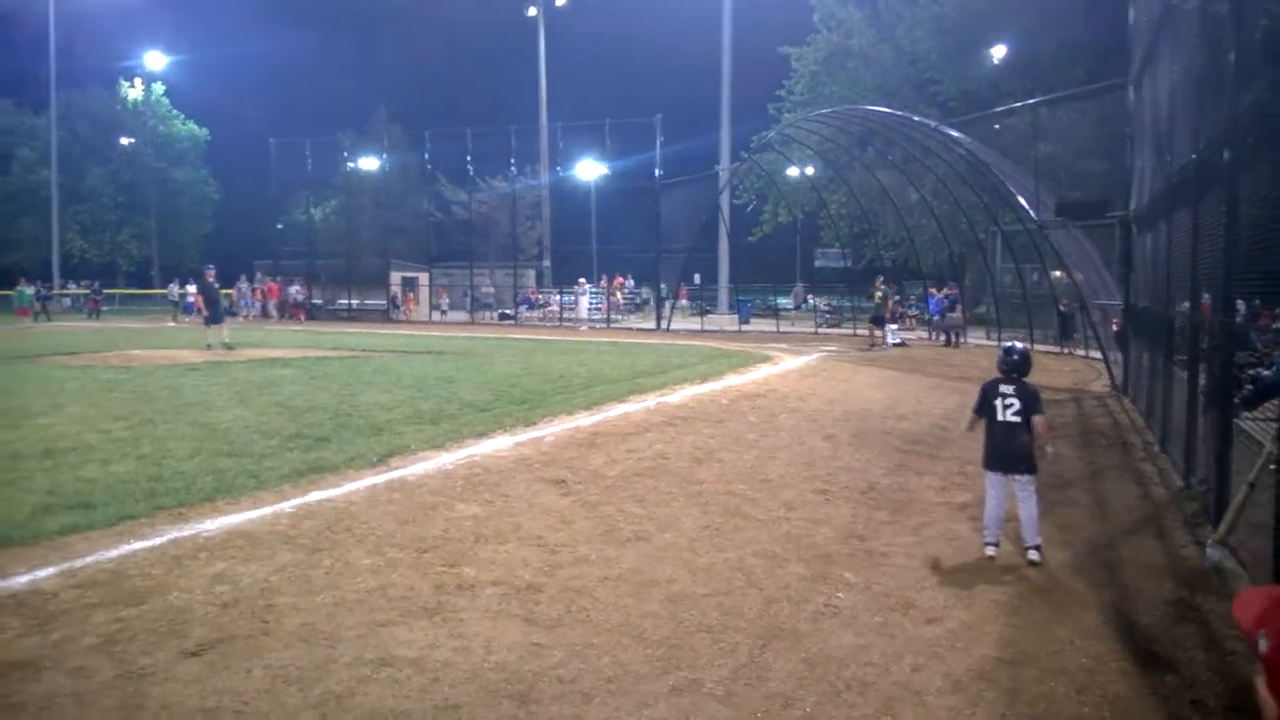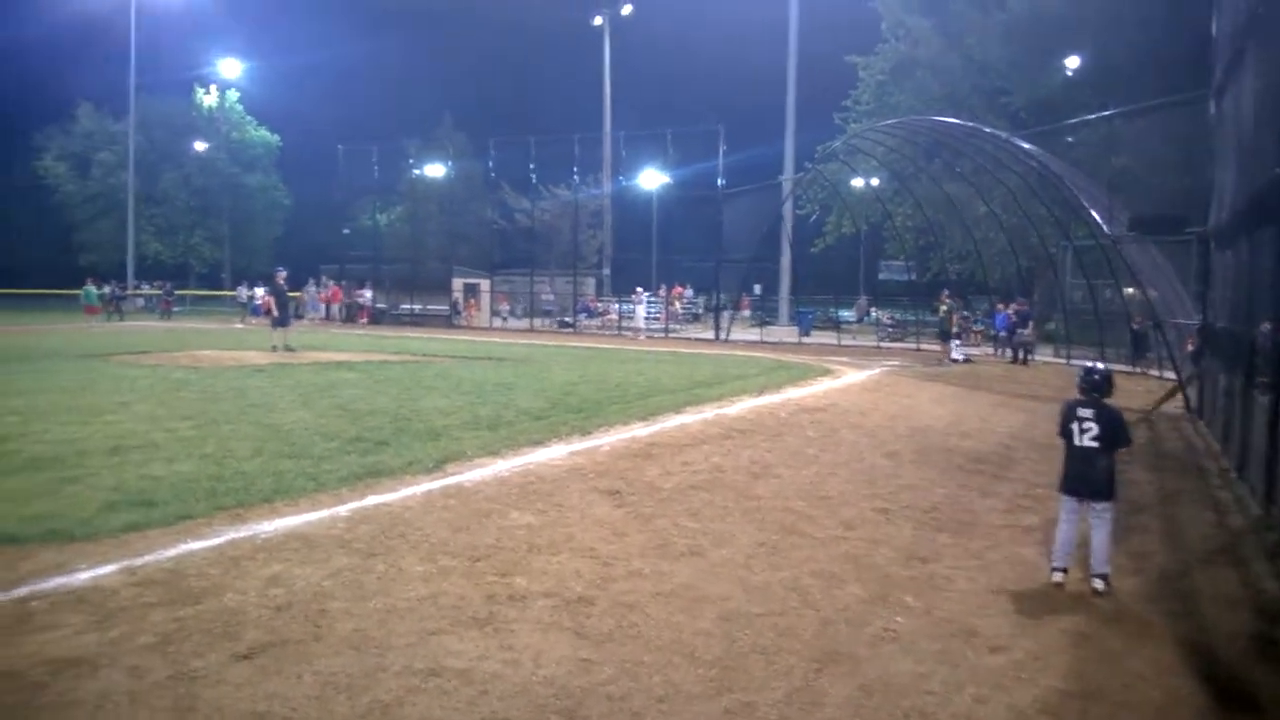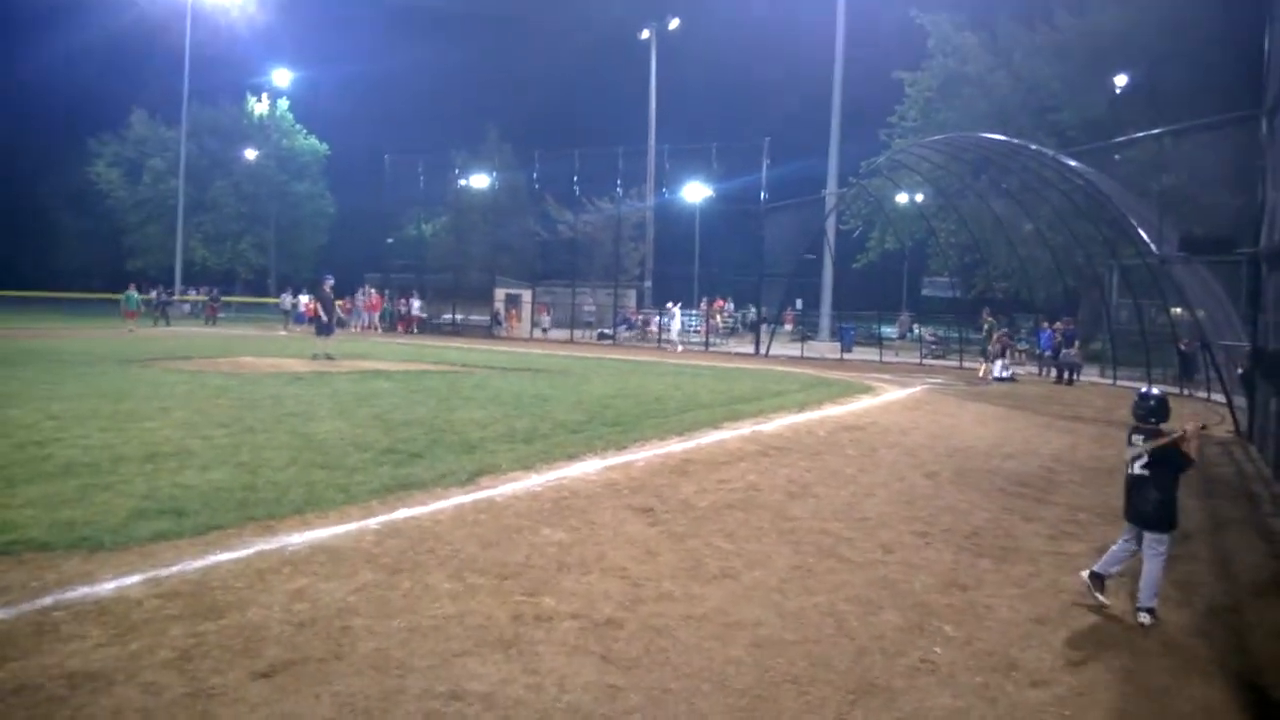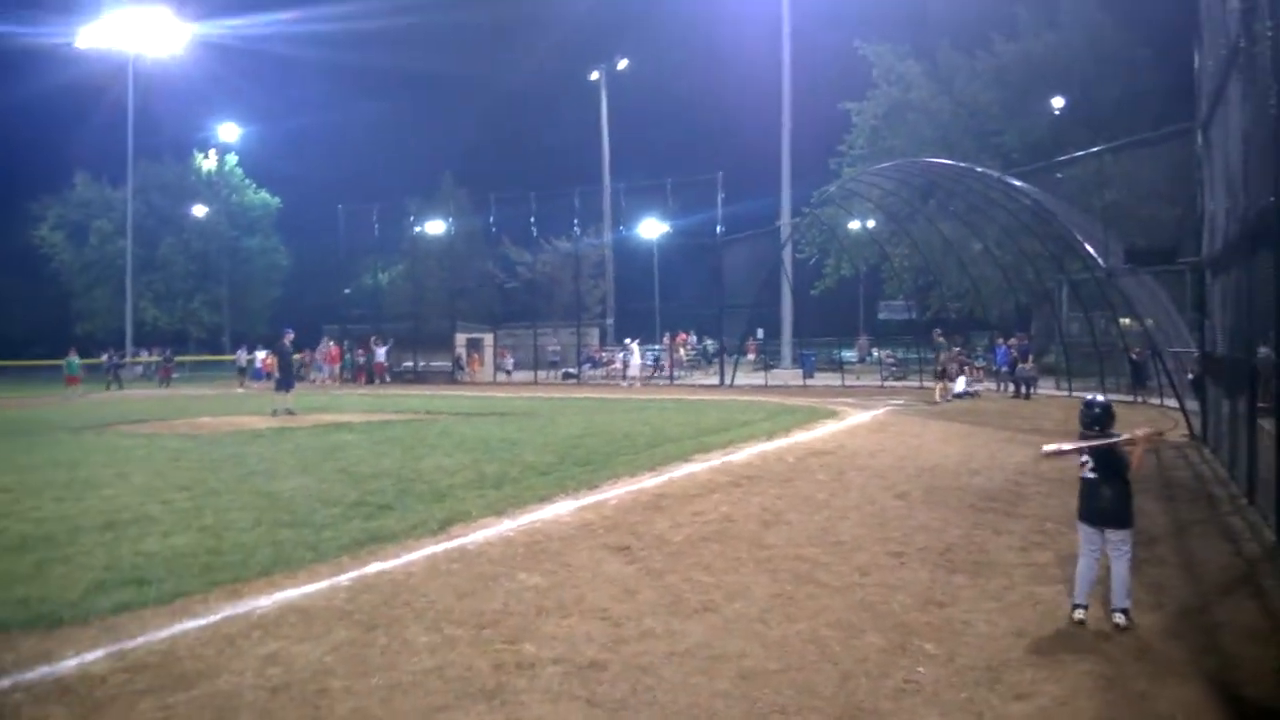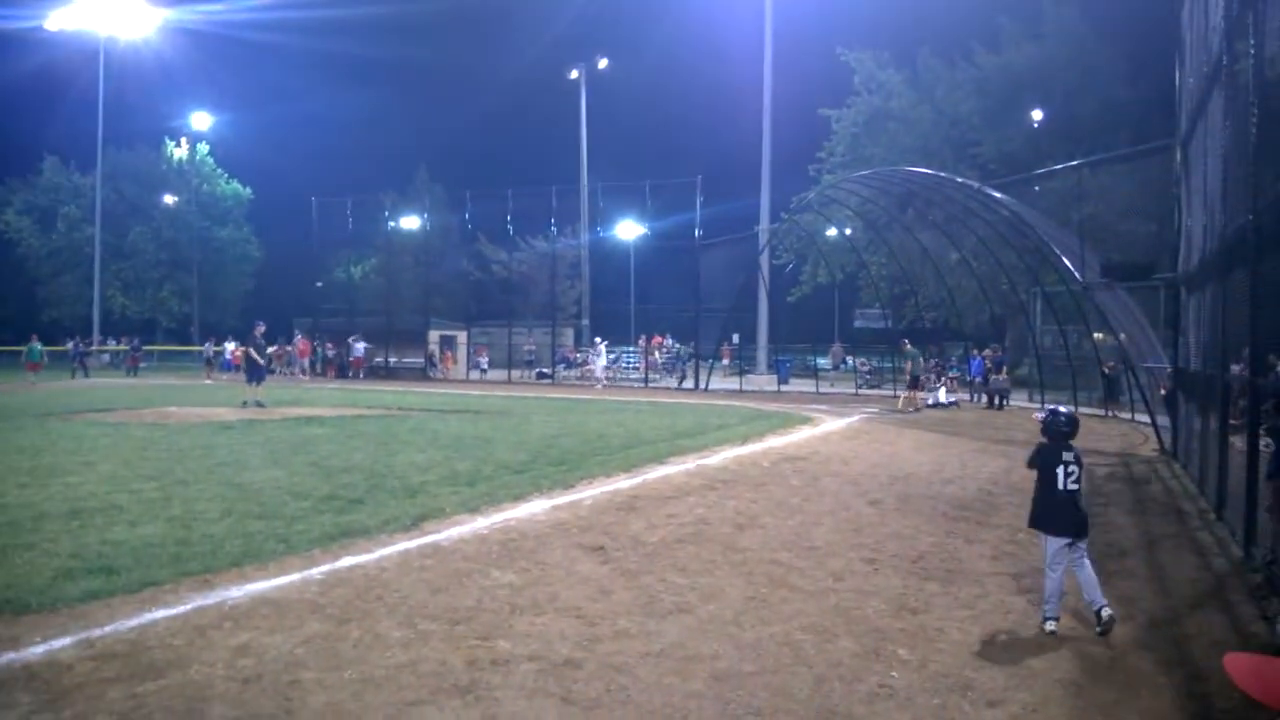
dt=0.5s
person 1, frame 1
left shoulder: (989, 387)
right shoulder: (1030, 391)
left elbow: (978, 415)
right elbow: (1039, 420)
left wrist: (971, 424)
right wrist: (1041, 444)
left hip: (996, 454)
right hip: (1022, 454)
left knee: (994, 499)
right knee: (1027, 500)
left ankle: (991, 543)
right ankle: (1033, 547)
person 1, frame 2
left shoulder: (1069, 408)
right shoulder: (1111, 414)
right elbow: (1122, 444)
left hip: (1073, 477)
right hip: (1101, 479)
left knee: (1066, 522)
right knee: (1101, 526)
left ankle: (1058, 570)
right ankle: (1099, 576)
person 1, frame 3
left shoulder: (1134, 433)
right shoulder: (1162, 441)
right elbow: (1187, 463)
left wrist: (1183, 435)
right wrist: (1193, 438)
left hip: (1135, 504)
right hip: (1158, 508)
left knee: (1128, 543)
right knee: (1154, 557)
left ankle: (1096, 574)
right ankle: (1145, 609)
person 1, frame 4
left shoulder: (1085, 439)
right shoulder: (1105, 447)
right elbow: (1129, 468)
left wrist: (1136, 438)
right wrist: (1140, 444)
left hip: (1089, 510)
right hip: (1116, 512)
left knee: (1087, 558)
right knee: (1120, 560)
left ankle: (1079, 607)
right ankle: (1120, 612)
person 1, frame 5
left shoulder: (1043, 450)
right shoulder: (1076, 455)
left elbow: (1031, 465)
left hip: (1054, 523)
right hip: (1077, 521)
left knee: (1054, 571)
right knee: (1082, 564)
left ankle: (1051, 619)
right ankle: (1102, 609)
